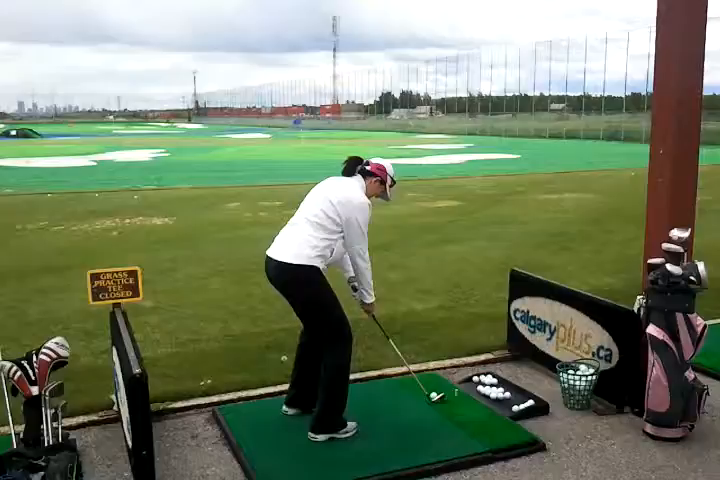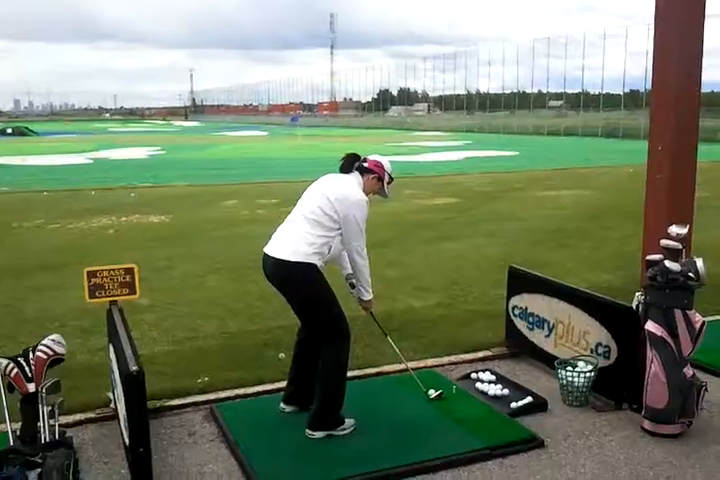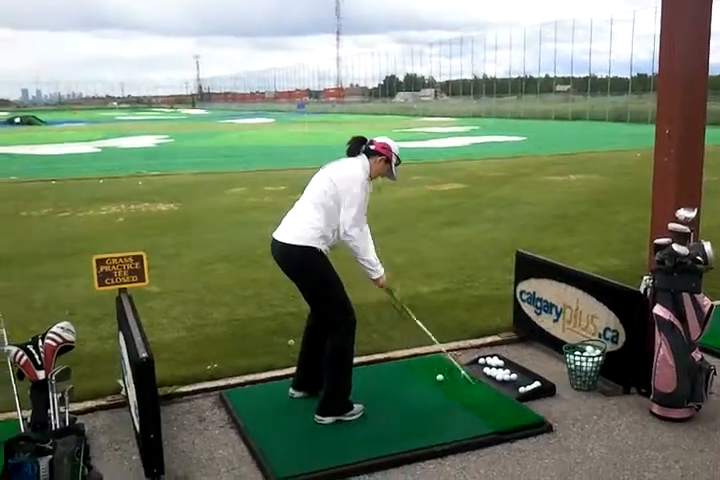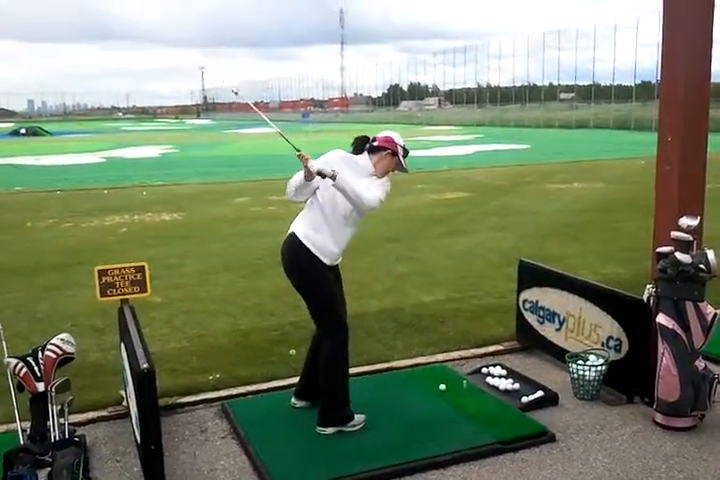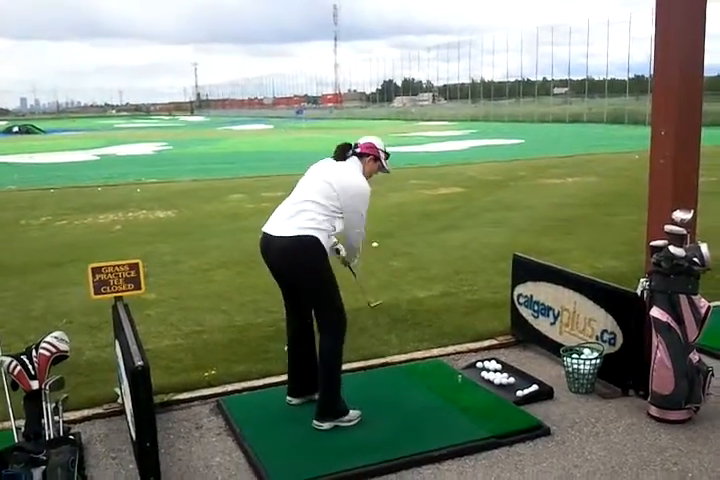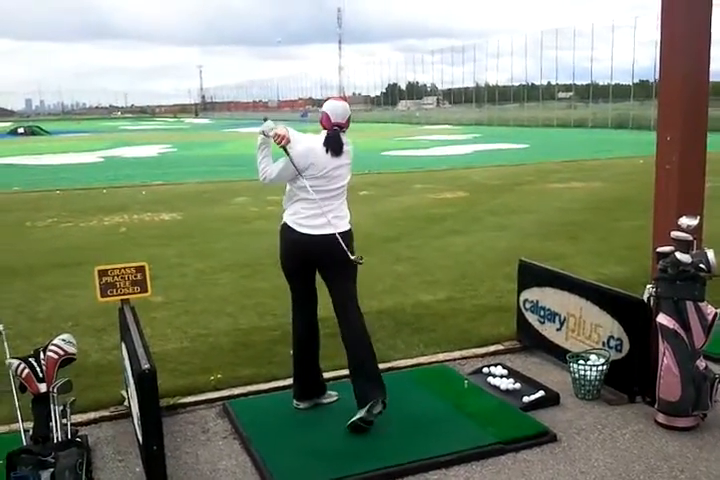
dt=0.5s
person 1, frame 1
left shoulder: (335, 184)
right shoulder: (358, 201)
right elbow: (359, 253)
left wrist: (352, 280)
right wrist: (367, 297)
left hip: (277, 261)
right hip: (299, 269)
left knee: (316, 328)
right knee: (339, 337)
left ankle: (299, 399)
right ankle: (327, 423)
person 1, frame 2
left shoulder: (332, 181)
right shoulder: (355, 199)
right elbow: (357, 250)
left wrist: (349, 277)
right wrist: (365, 294)
left hip: (274, 258)
right hip: (296, 266)
left knee: (314, 325)
right knee: (336, 334)
left ankle: (297, 397)
right ankle: (324, 421)
person 1, frame 3
left shoulder: (349, 171)
right shoulder: (355, 175)
left elbow: (359, 225)
right elbow: (348, 231)
left wrist: (375, 263)
right wrist: (375, 270)
left hip: (288, 245)
right hip: (302, 249)
left knee: (324, 311)
right knee: (342, 319)
left ankle: (305, 383)
right ankle: (333, 406)
person 1, frame 4
left shoulder: (380, 183)
right shoulder: (338, 159)
left elbow: (367, 202)
right elbow: (294, 193)
left wrist: (332, 177)
right wrist: (308, 175)
left hip: (326, 258)
right hip: (302, 250)
left knee: (330, 321)
right knee: (335, 327)
left ankle: (307, 392)
right ankle: (334, 416)
person 1, frame 5
left shoulder: (325, 164)
right shoulder: (360, 187)
right elbow: (355, 238)
left wrist: (334, 246)
right wrist: (349, 258)
left hip: (271, 239)
right hip: (304, 245)
left knee: (298, 314)
right knee: (333, 323)
left ankle: (301, 387)
right ankle: (329, 410)
person 1, frame 6
left shoulder: (305, 150)
right shoulder: (346, 149)
left elbow: (268, 176)
left wrist: (266, 139)
right wrist: (284, 134)
left hip: (296, 238)
right hip: (336, 240)
left knee: (303, 313)
right knee: (349, 313)
left ankle: (307, 391)
right ankle: (371, 395)
